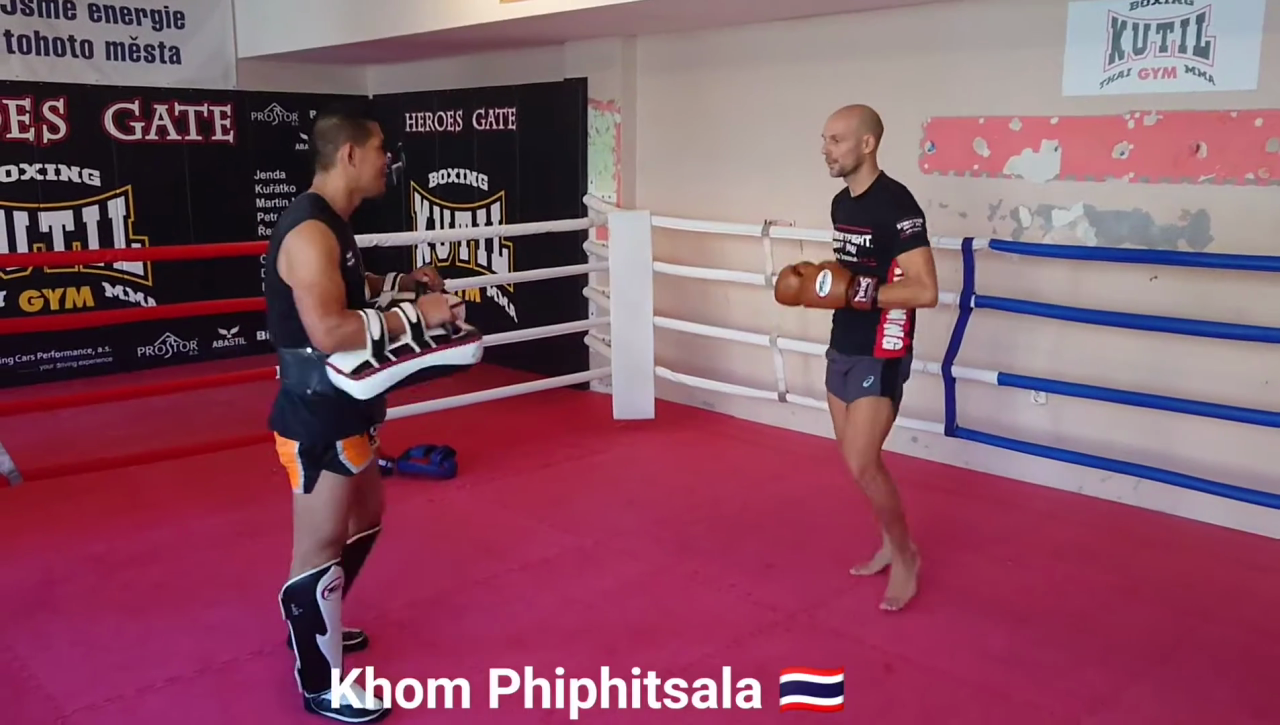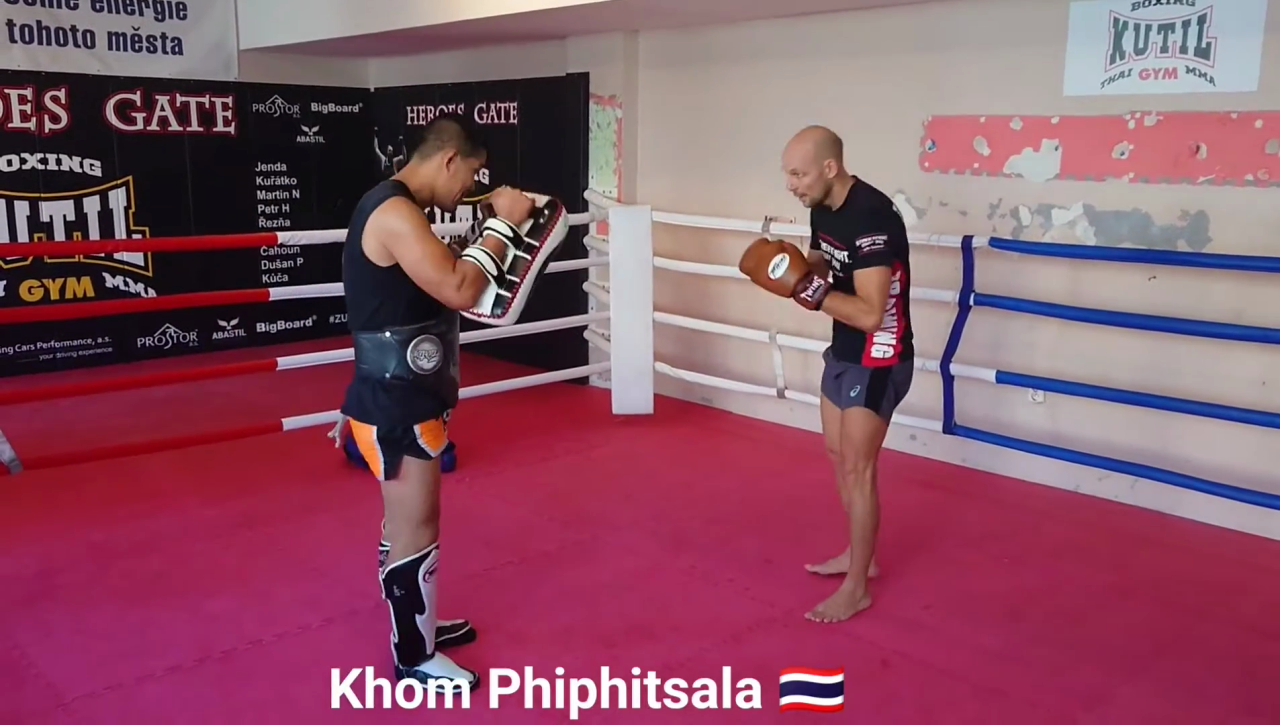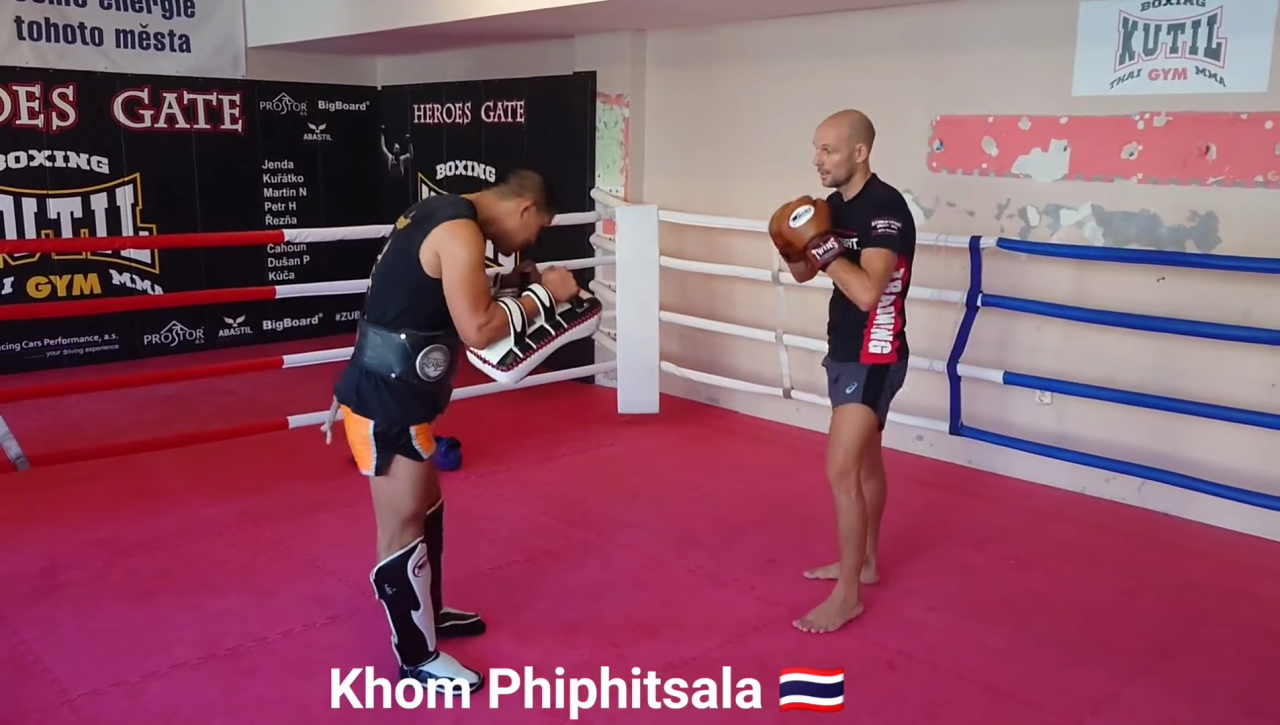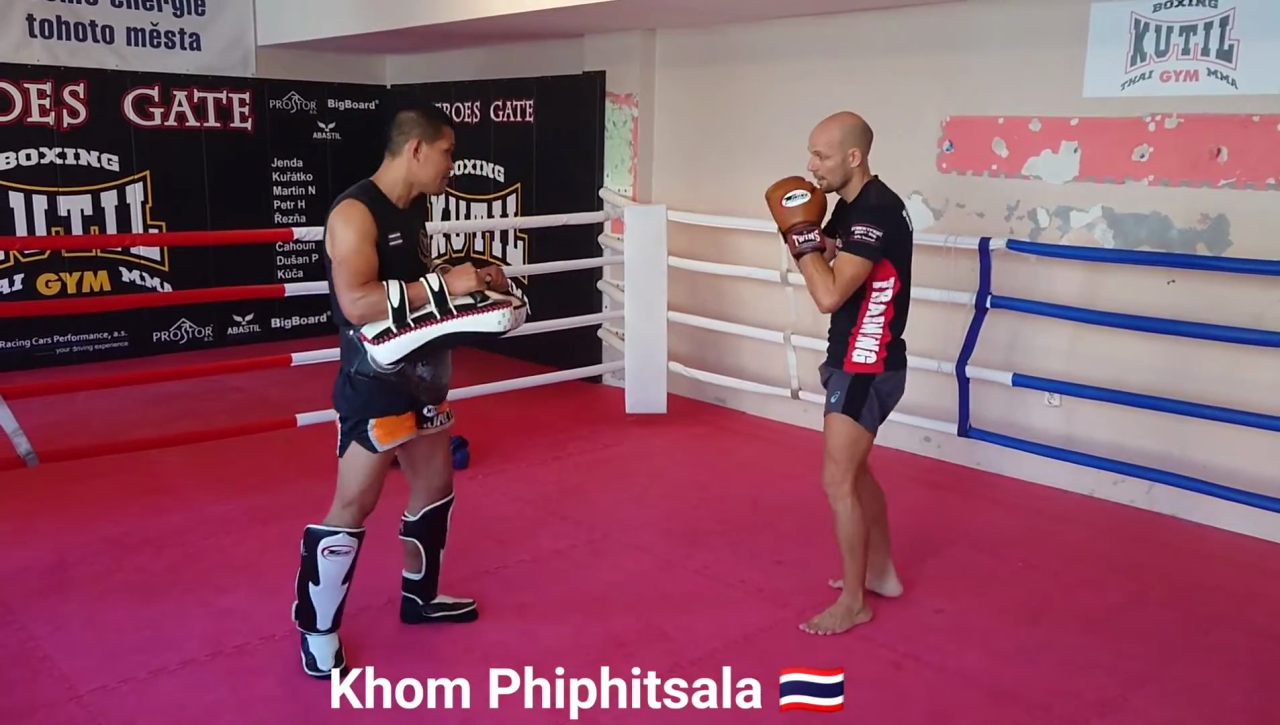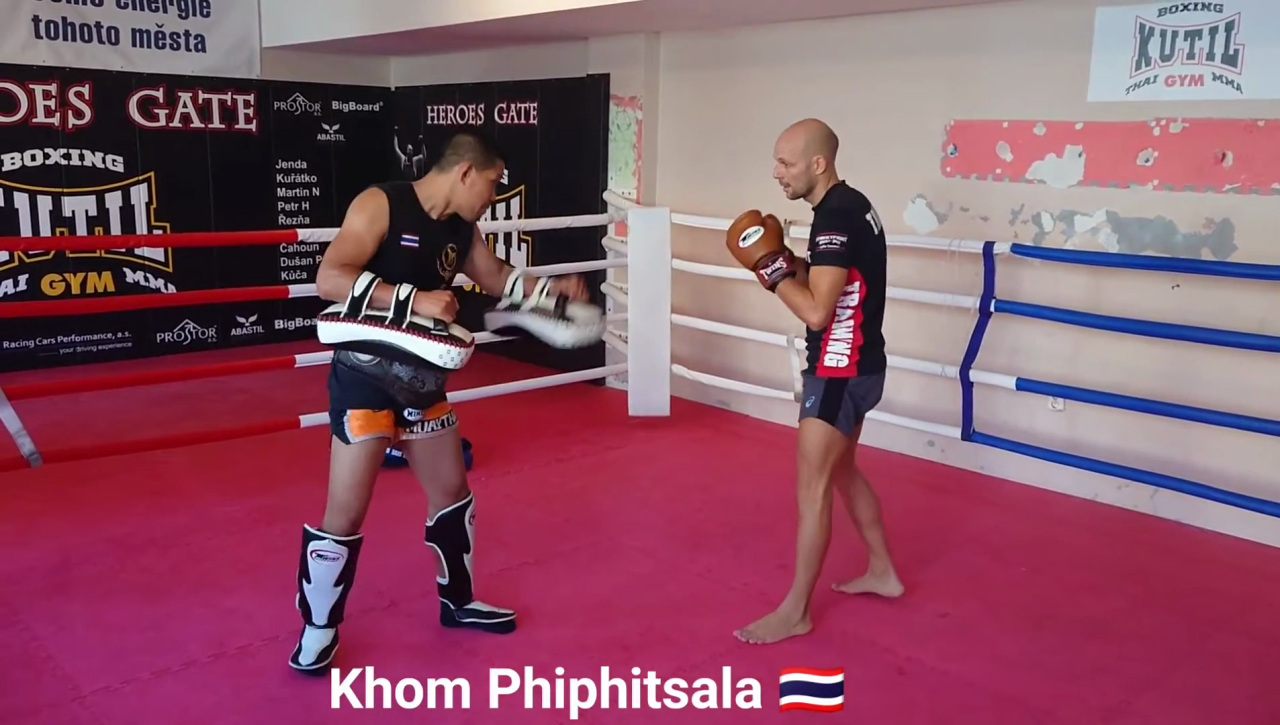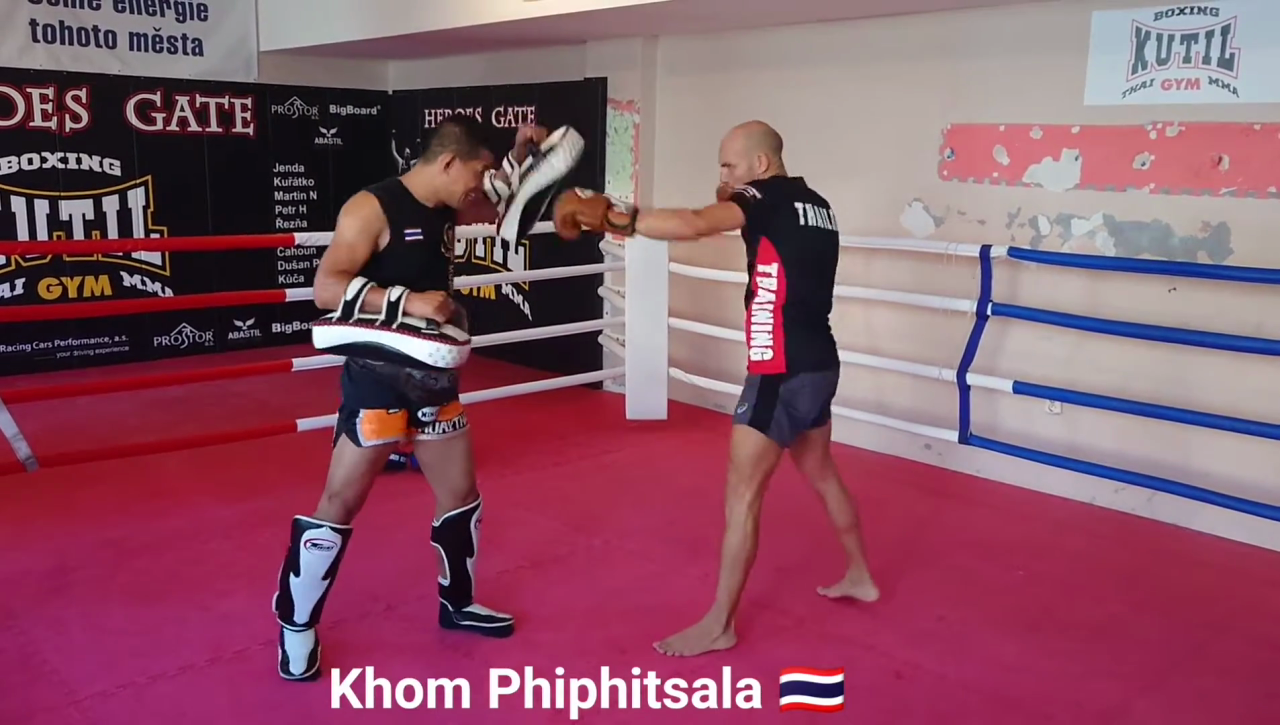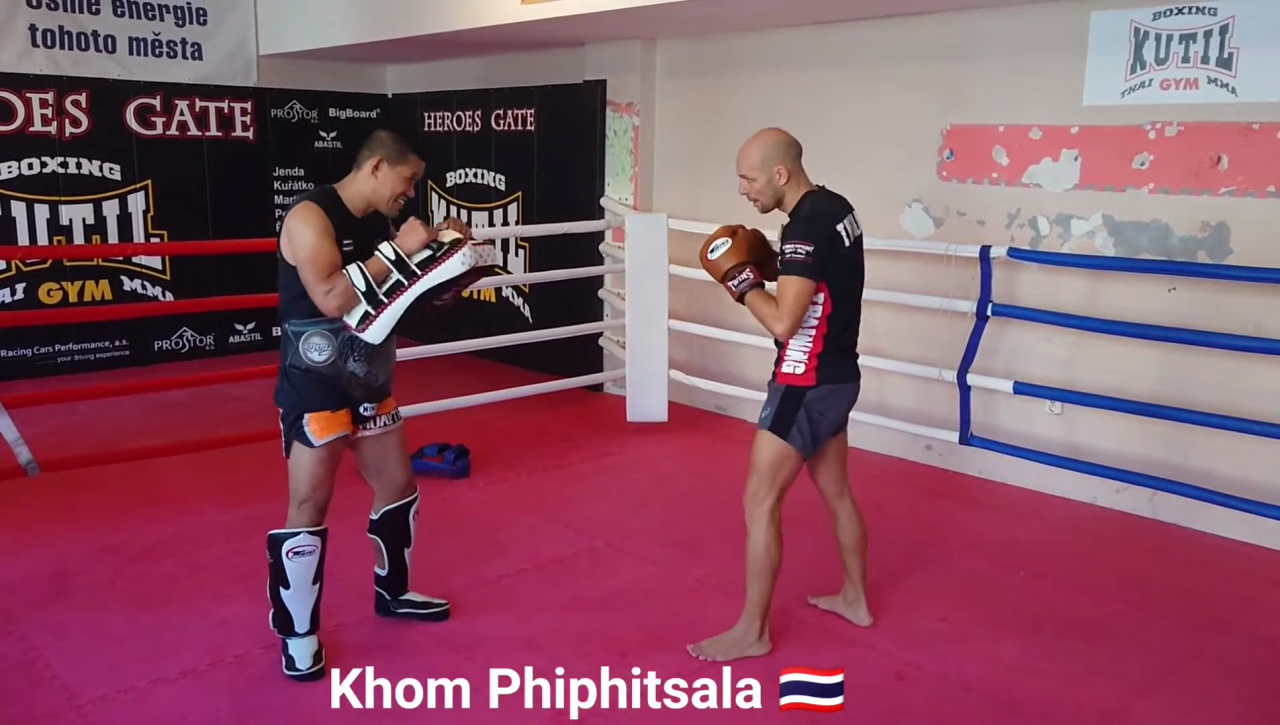
dt=0.7s
person 1, frame 1
left shoulder: (326, 223)
right shoulder: (310, 232)
right elbow: (333, 332)
left wrist: (403, 282)
right wrist: (417, 315)
left hip: (337, 409)
right hip: (317, 416)
left knee: (364, 516)
right knee: (320, 546)
left ankle: (316, 628)
person 1, frame 2
left shoulder: (398, 207)
right shoulder: (395, 212)
left elbow: (442, 280)
right elbow: (461, 291)
left wrist: (496, 230)
right wrist: (502, 223)
left hip: (403, 393)
right hip: (394, 401)
left knee: (406, 521)
right knee: (417, 531)
left ankle: (416, 629)
right ankle: (416, 659)
person 1, frame 3
left shoulder: (443, 215)
right shoulder: (460, 232)
right elbow: (476, 330)
left wrist: (468, 318)
right wrist: (543, 293)
left hip: (396, 389)
right hip: (390, 396)
left knee: (426, 507)
right knee: (402, 526)
left ankle: (425, 611)
right ankle: (417, 658)
person 1, frame 4
left shoulder: (411, 209)
right shoulder: (354, 213)
right elbow: (357, 301)
left wrist: (471, 278)
right wrist: (443, 284)
left hip: (421, 381)
right hip: (372, 389)
left knee: (437, 492)
right knee: (351, 512)
left ankle: (420, 596)
right ankle: (316, 628)
person 1, frame 5
left shoulder: (460, 226)
right shoulder: (379, 204)
left elbow: (495, 277)
right elbow: (331, 278)
left wrist: (546, 288)
right wrist: (412, 300)
left hip: (423, 385)
right hip: (365, 384)
left knee: (452, 495)
right knee: (345, 515)
left ankle: (458, 601)
right ankle: (319, 627)
person 1, frame 6
left shoulder: (444, 208)
right shoulder: (372, 207)
left elbow: (502, 204)
right elbow: (326, 289)
left wrist: (518, 153)
right wrist: (405, 300)
left hip: (436, 386)
right hip: (378, 386)
left knee: (462, 497)
right knee: (340, 506)
left ankle: (458, 604)
right ankle: (297, 626)
person 1, frame 7
left shoulder: (375, 226)
right shoulder: (311, 216)
right elbow: (332, 297)
left wrist: (442, 249)
right wrist: (398, 251)
left hip: (371, 387)
right hip: (314, 390)
left knee: (397, 490)
right knee: (308, 511)
left ankle: (392, 592)
right ankle: (298, 632)
person 2, frame 1
left shoulder: (896, 206)
right shoulder: (841, 202)
left elbow: (923, 291)
left wrist: (854, 291)
right wrist: (812, 278)
left hip: (882, 353)
right hip: (843, 347)
left knee: (859, 464)
right knee: (856, 456)
left ankle: (906, 558)
right ankle: (892, 544)
person 2, frame 2
left shoulder: (872, 217)
right shoulder: (823, 209)
left elbow: (870, 313)
left wrist: (805, 286)
right wrist: (792, 272)
left hip: (878, 360)
right hip: (843, 352)
left knee: (856, 467)
right knee: (837, 453)
left ankle: (856, 588)
right ankle: (858, 553)
person 2, frame 3
left shoulder: (886, 208)
right shoulder: (835, 204)
left elbow: (867, 292)
right elbow: (803, 274)
left wrist: (824, 246)
right wrist: (795, 247)
left hip: (874, 359)
right hip: (844, 352)
left knee: (841, 471)
right knee: (865, 462)
left ankle: (847, 596)
right ankle: (862, 561)
person 2, frame 4
left shoulder: (875, 212)
right shoulder: (851, 203)
left elbow: (829, 295)
right elbow: (826, 262)
left wrist: (801, 233)
right wrist: (804, 231)
left hip: (867, 365)
right hip: (854, 359)
left knee: (838, 481)
right knee: (851, 469)
left ankle: (853, 602)
right ankle: (882, 571)
person 2, frame 5
left shoulder: (837, 219)
right shoulder: (847, 205)
left elbow: (816, 312)
left wrist: (767, 266)
right wrist: (782, 257)
left hip: (841, 371)
right hip: (856, 365)
left knee: (812, 489)
right knee: (842, 471)
left ankle: (796, 611)
right ankle: (882, 570)
person 2, frame 6
left shoulder: (766, 199)
right shoulder: (816, 206)
left elbow: (691, 224)
left wrist: (611, 217)
left hip: (781, 374)
right hip: (821, 366)
left knee: (741, 498)
right knee: (819, 472)
left ankle: (718, 625)
right ankle: (859, 575)
person 2, frame 7
left shoulder: (807, 228)
right shoulder: (836, 208)
left elbow: (782, 322)
left wrist: (740, 279)
right wrist: (764, 265)
left hip: (806, 385)
right hip: (839, 377)
left knee: (760, 504)
right knee: (837, 492)
left ankle: (751, 632)
right ankle: (855, 598)
